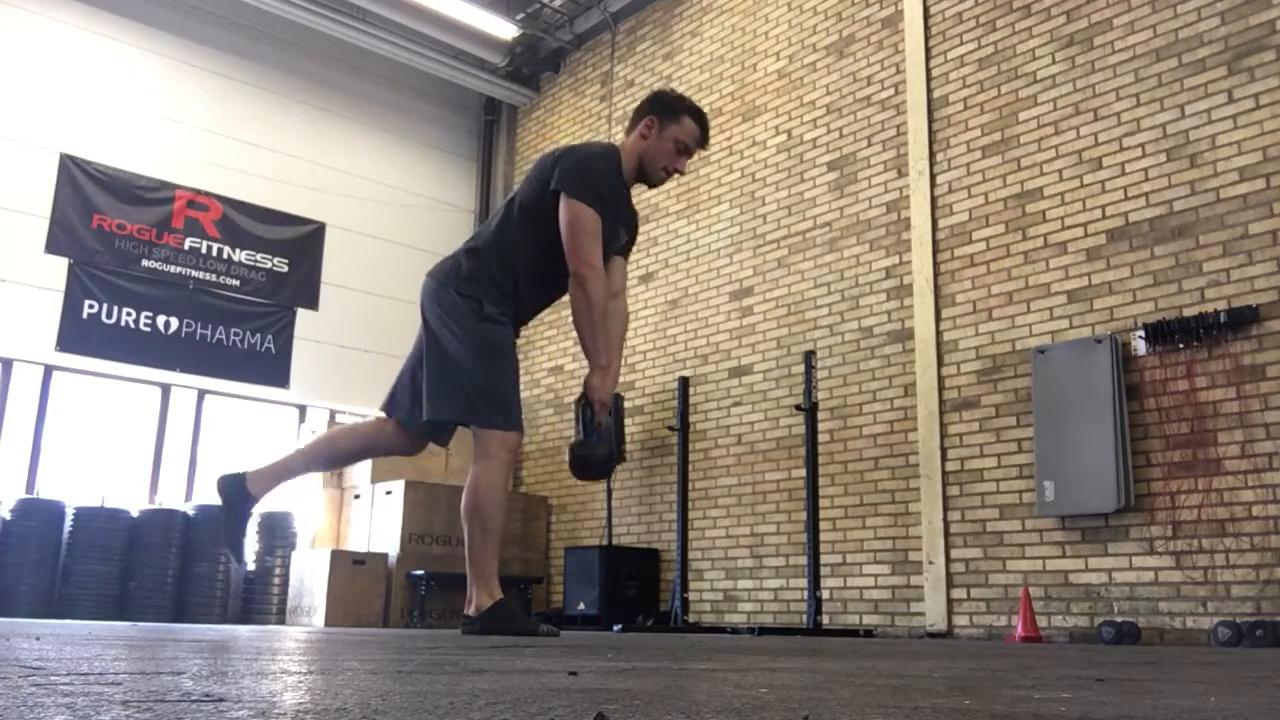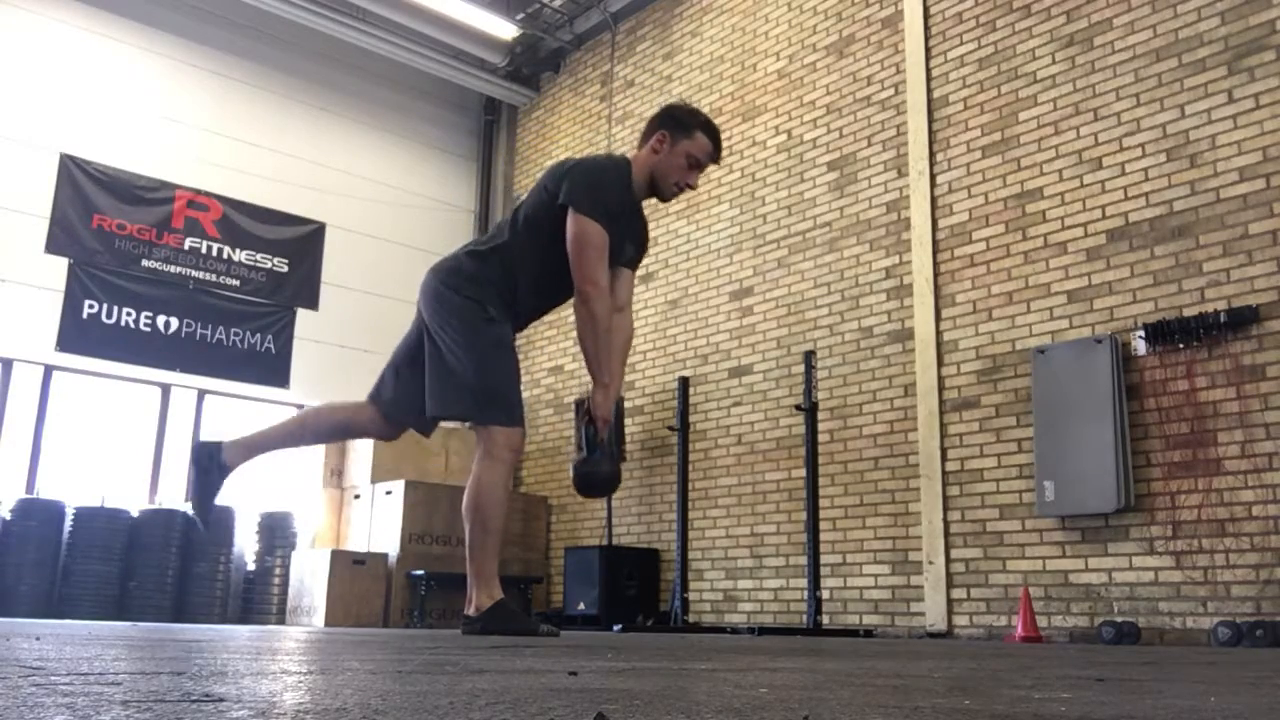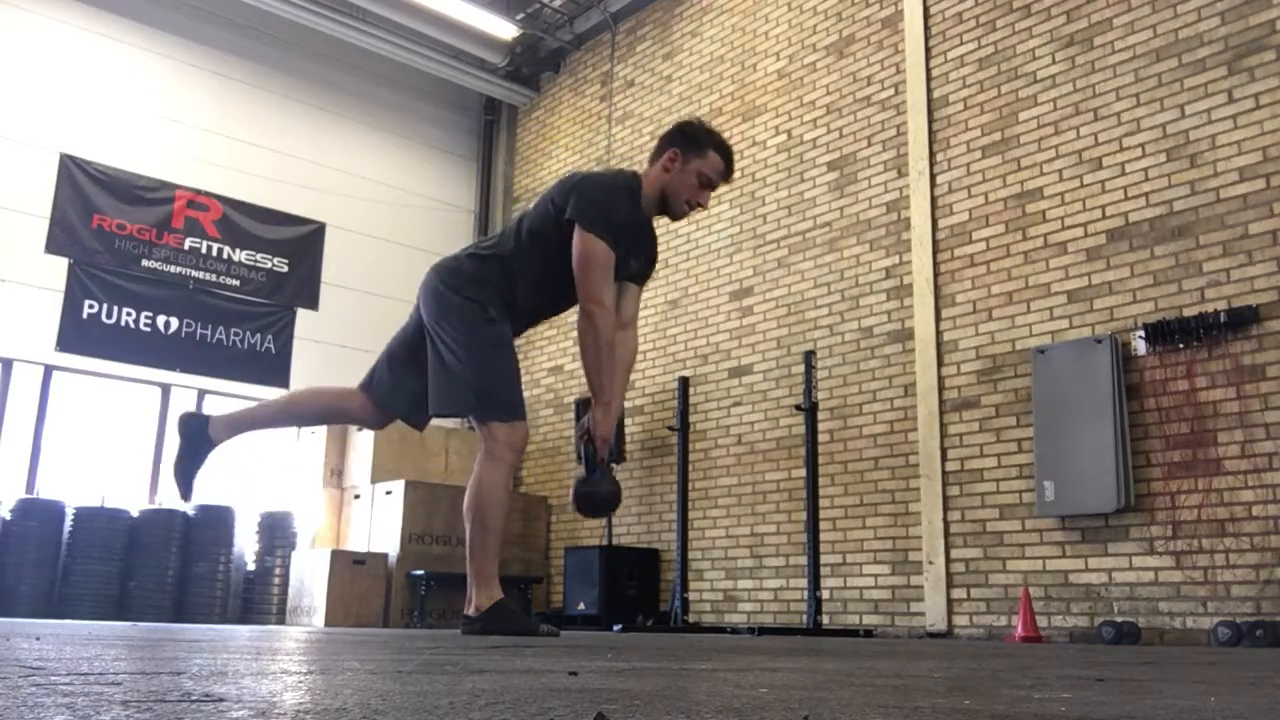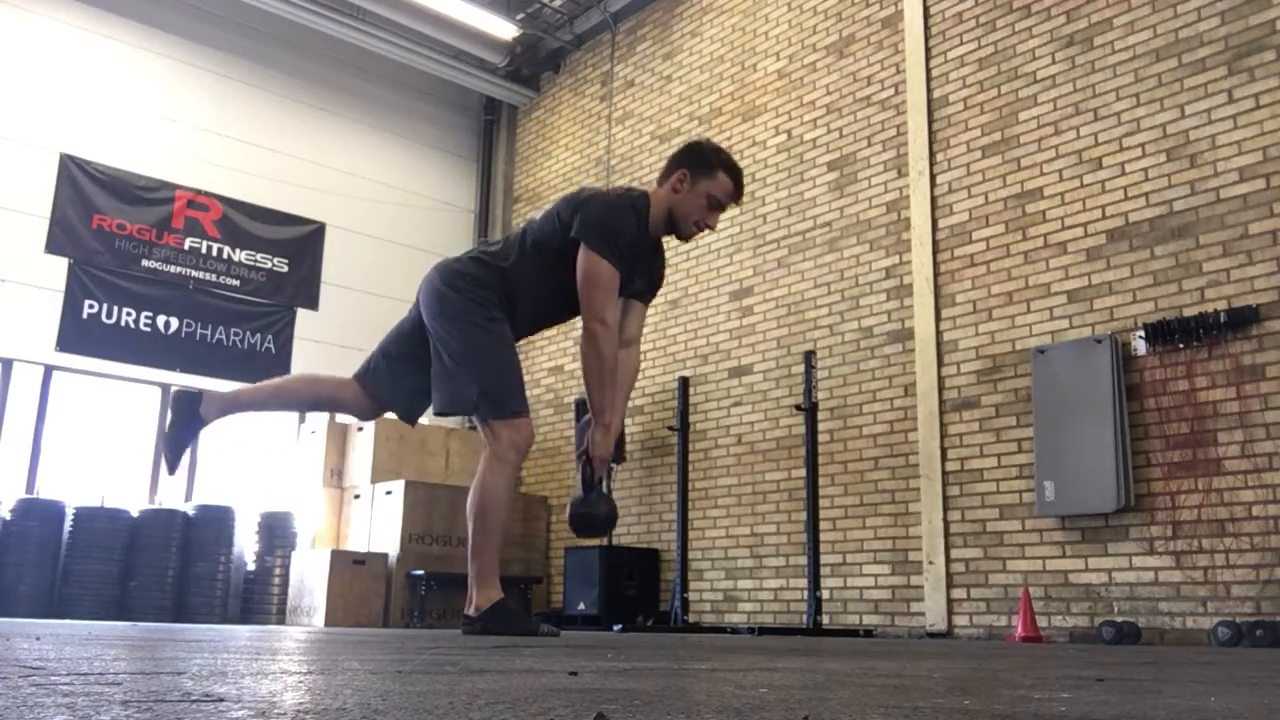
dt=0.2s
person 1, frame 1
left shoulder: (624, 215)
right shoulder: (586, 165)
left elbow: (613, 299)
right elbow: (584, 275)
left wrist: (609, 378)
right wrist: (596, 371)
left hip: (471, 305)
right hip: (469, 295)
left knee: (402, 434)
right knee: (499, 442)
left ankle: (250, 484)
right ankle: (484, 603)
person 1, frame 2
left shoulder: (634, 227)
right shoulder: (596, 179)
left elbow: (618, 312)
right elbow: (590, 293)
left wrist: (610, 394)
right wrist: (601, 388)
left hip: (465, 304)
right hip: (467, 294)
left knee: (380, 418)
right knee: (503, 439)
left ankle: (224, 453)
right ankle: (483, 603)
person 1, frame 3
left shoulder: (644, 243)
right shoulder: (604, 196)
left elbow: (623, 329)
right elbow: (594, 309)
left wrist: (611, 408)
right wrist: (602, 409)
left hip: (459, 301)
right hip: (465, 294)
left knee: (369, 407)
right knee: (506, 438)
left ankle: (211, 429)
right ankle: (484, 602)
person 1, frame 4
left shoulder: (650, 261)
right shoulder: (611, 215)
left elbow: (626, 346)
right elbow: (597, 329)
left wrist: (611, 430)
right wrist: (600, 427)
left hip: (457, 302)
right hip: (464, 294)
left knee: (361, 399)
right knee: (511, 437)
left ankle: (204, 405)
right ankle: (484, 603)
